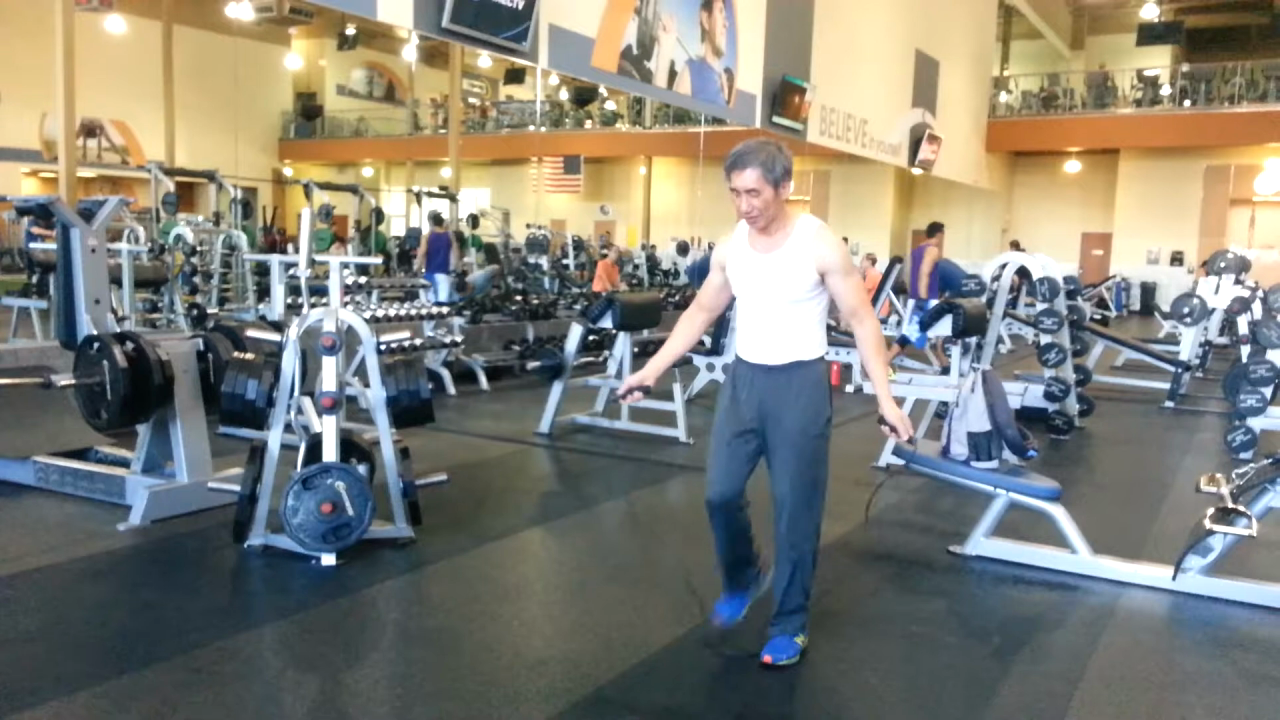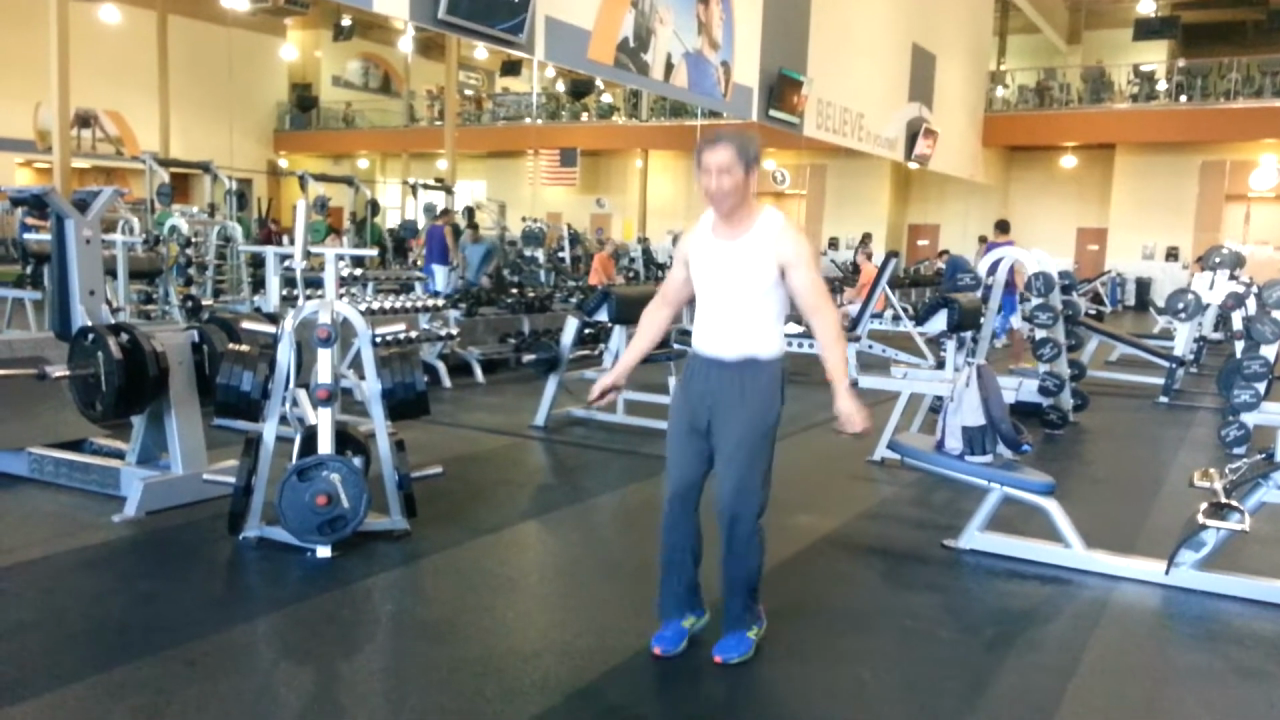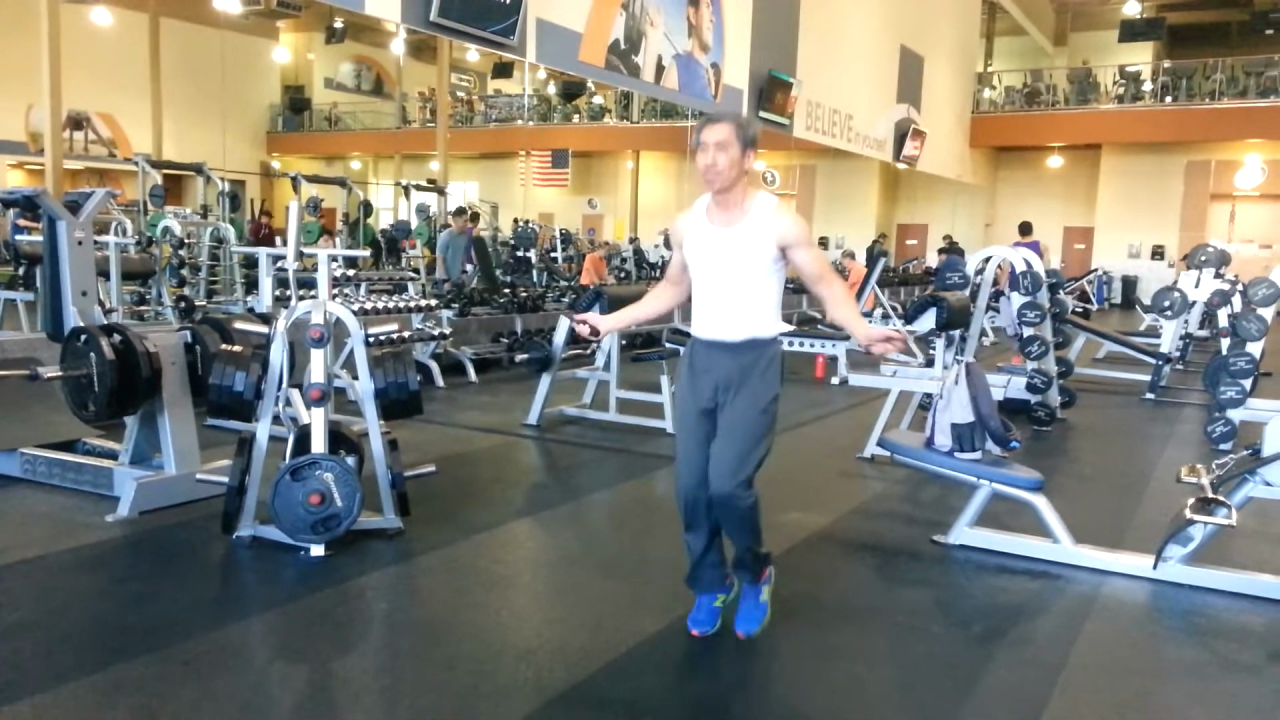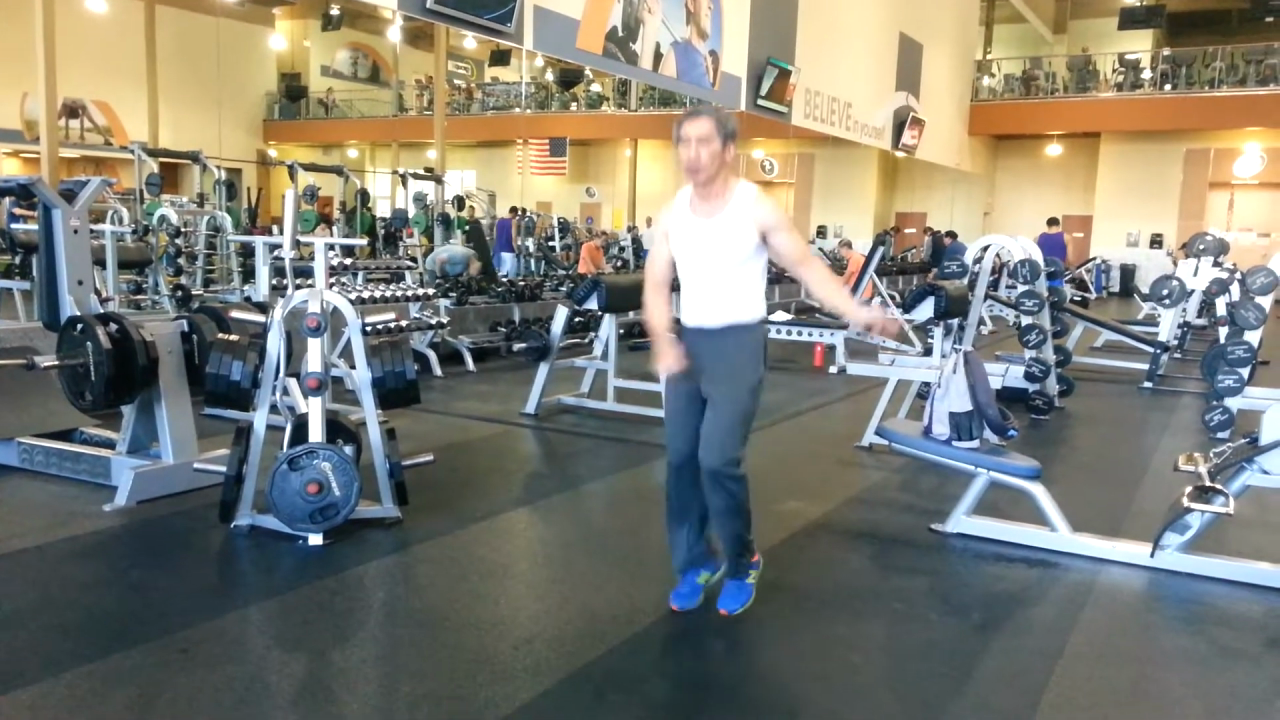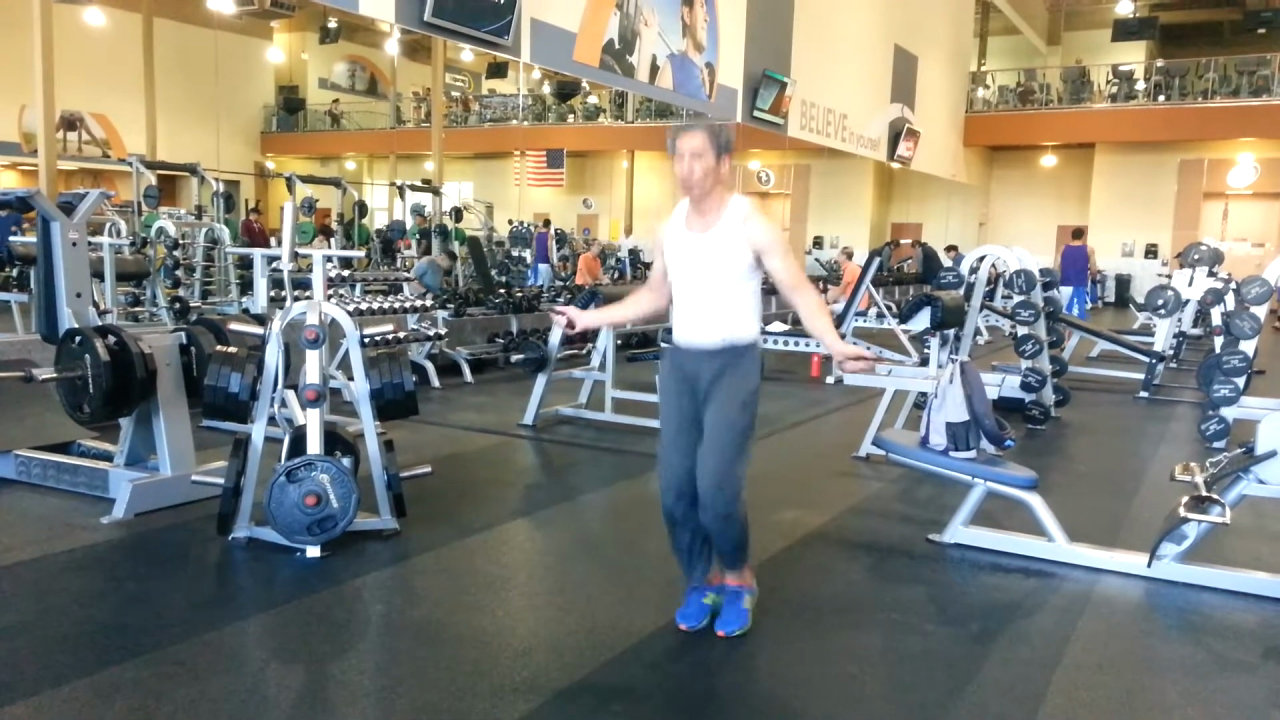
dt=1s
person 1, frame 1
left shoulder: (821, 244)
right shoulder: (729, 247)
left elbow: (861, 319)
right elbow: (701, 313)
left wrist: (886, 399)
right wrist: (652, 369)
left hip: (800, 383)
right hip: (744, 378)
left knee: (795, 508)
right knee: (721, 494)
left ankle: (790, 623)
right ankle: (743, 579)
person 1, frame 2
left shoulder: (784, 239)
right shoulder: (697, 239)
left elbow: (822, 318)
right elbow: (665, 305)
left wrist: (843, 394)
right wrist: (622, 369)
left hip: (753, 379)
right hip: (700, 375)
left knee: (737, 507)
right knee: (678, 499)
left ankle: (744, 620)
right ankle: (681, 610)
person 1, frame 3
left shoulder: (780, 221)
right shoulder: (687, 223)
left elbow: (826, 284)
right elbow: (673, 287)
left wrist: (863, 333)
right wrist: (611, 321)
left hip: (755, 361)
right hip: (700, 359)
left knee: (727, 480)
right knee: (693, 484)
left ankle: (755, 572)
right ankle: (712, 585)
person 1, frame 4
left shoulder: (758, 207)
right shoulder: (672, 214)
left elbow: (808, 269)
right elbow: (655, 287)
left wrist: (859, 312)
right wrist: (662, 339)
left hip: (738, 344)
right hip: (689, 343)
left knee: (717, 459)
right knee: (681, 462)
left ankle: (740, 565)
right ankle: (695, 564)
person 1, frame 5
left shoulder: (753, 224)
right shoulder: (668, 228)
left elbow: (801, 292)
left wrist: (835, 345)
right wrist: (595, 318)
left hip: (734, 364)
right hip: (681, 362)
left knee: (715, 484)
right knee: (675, 486)
left ankle: (737, 579)
right ankle: (702, 583)
